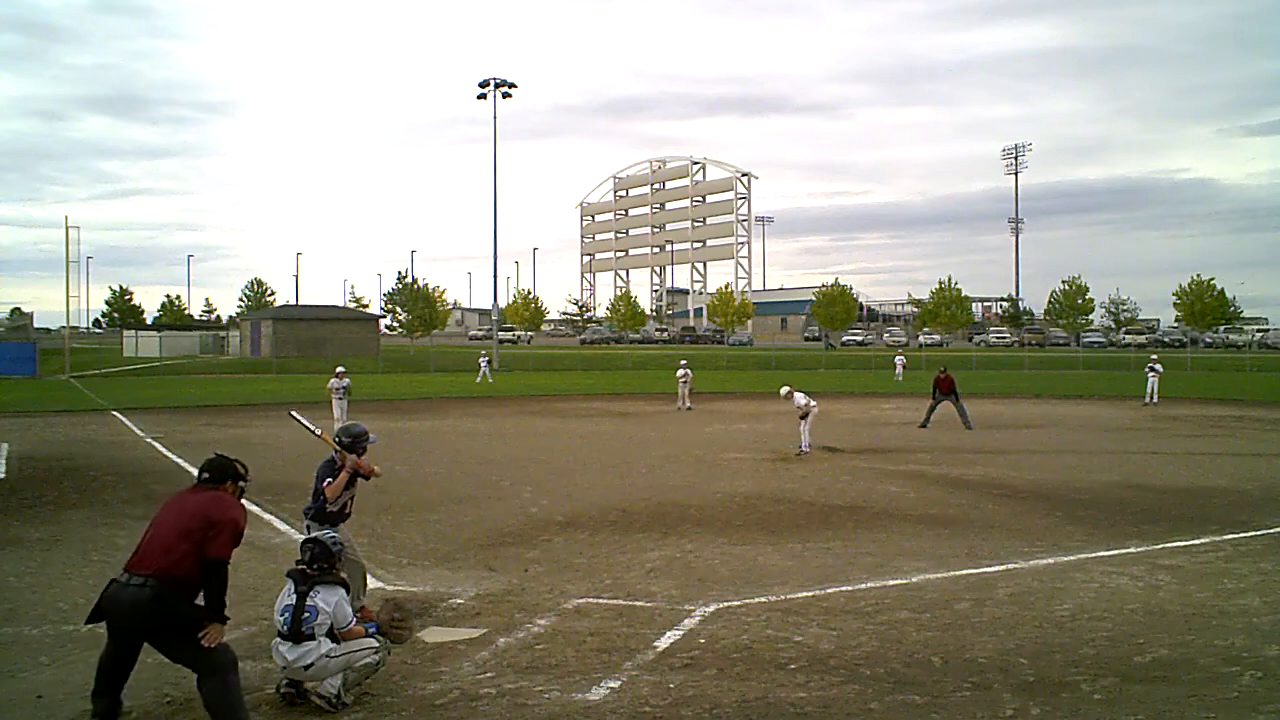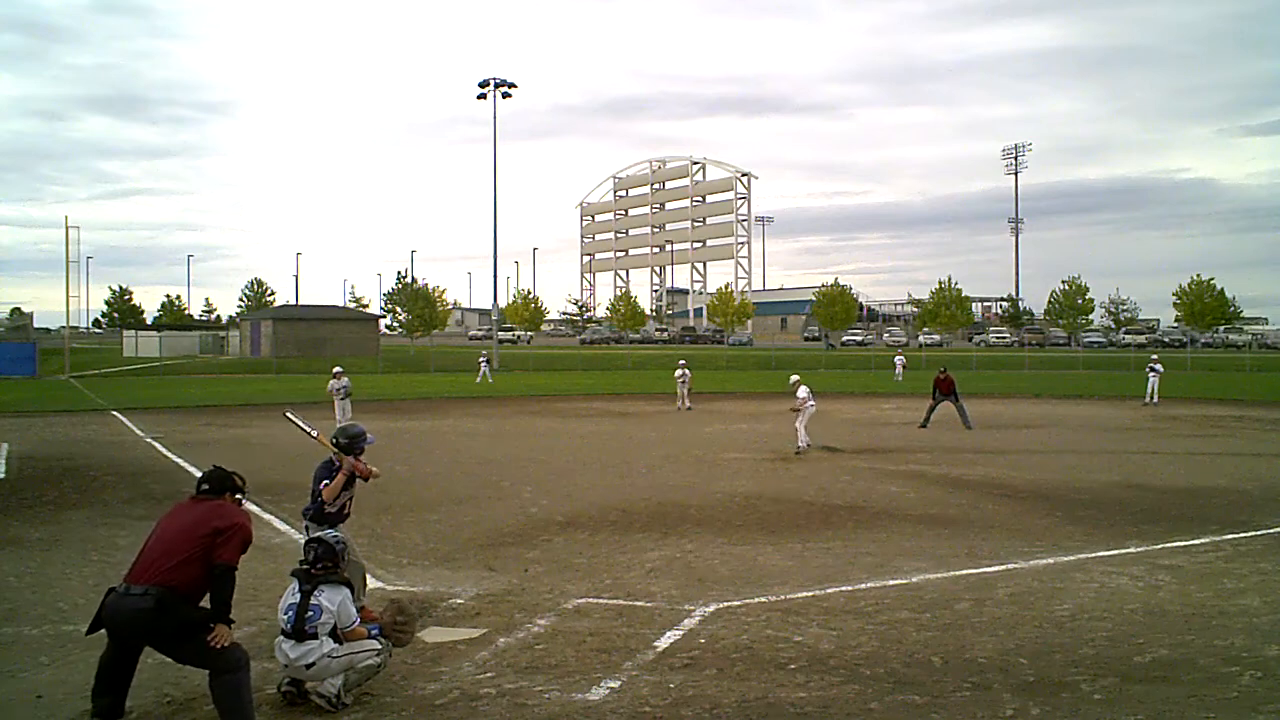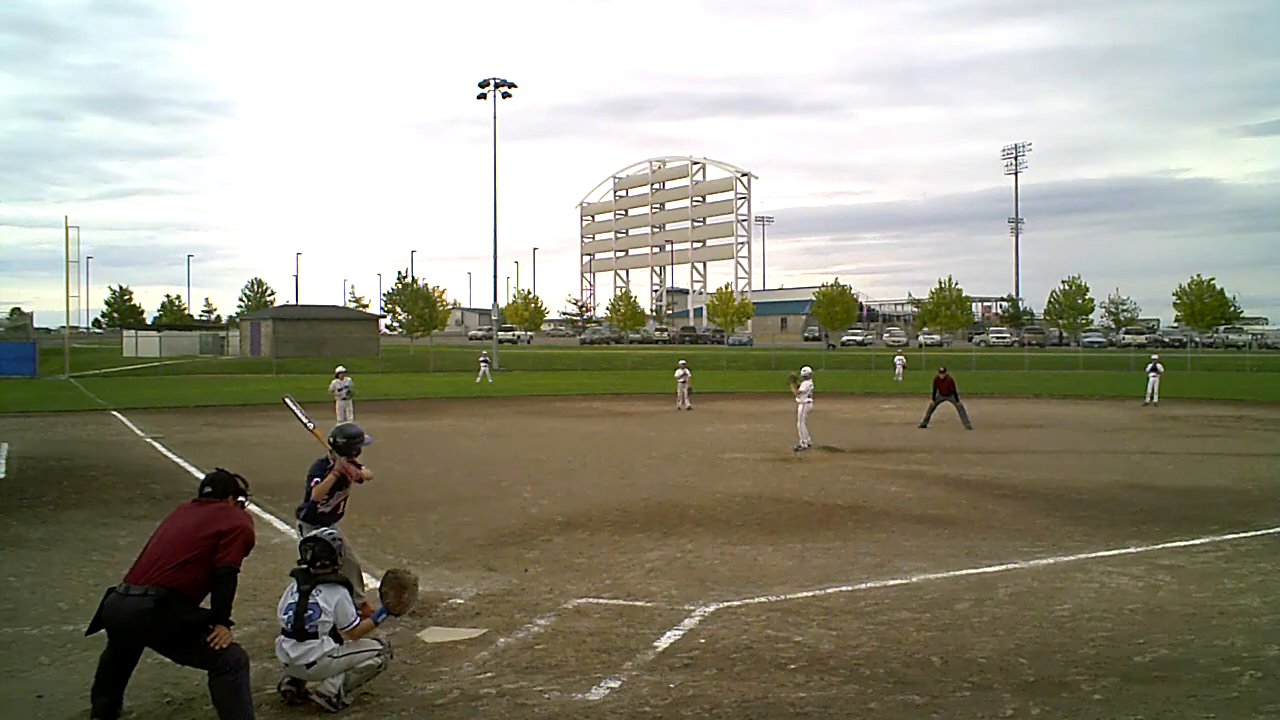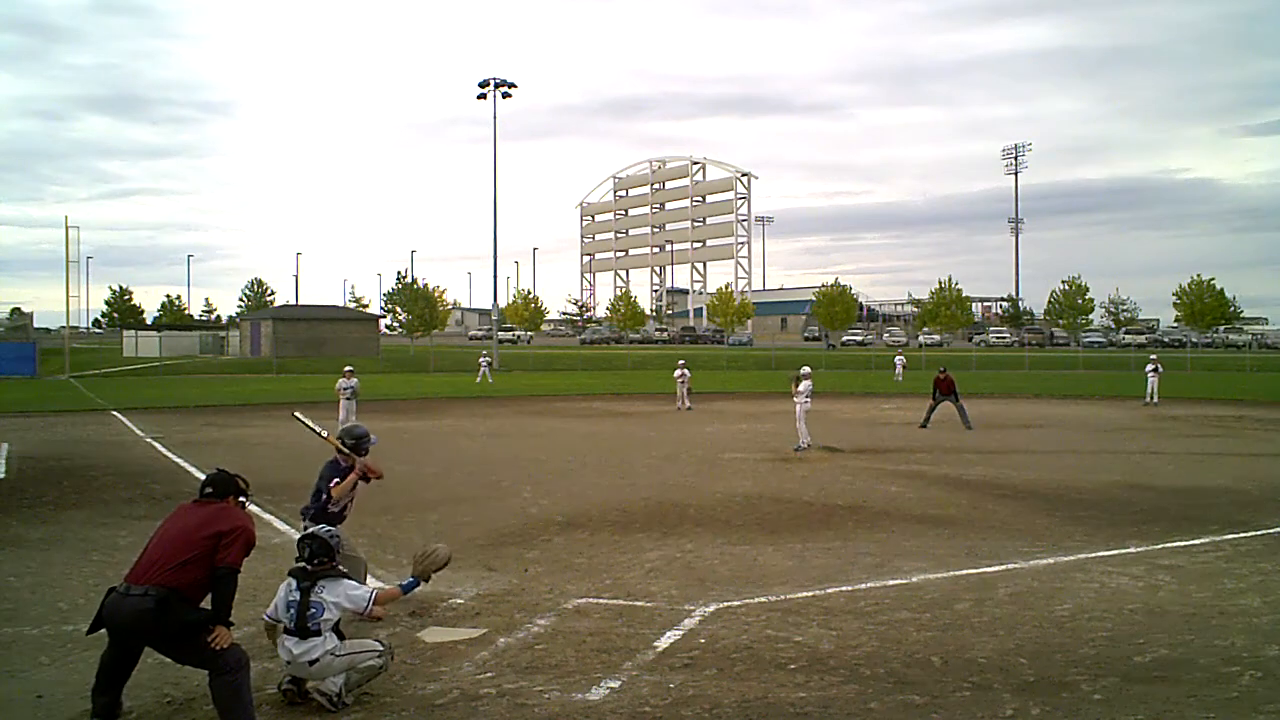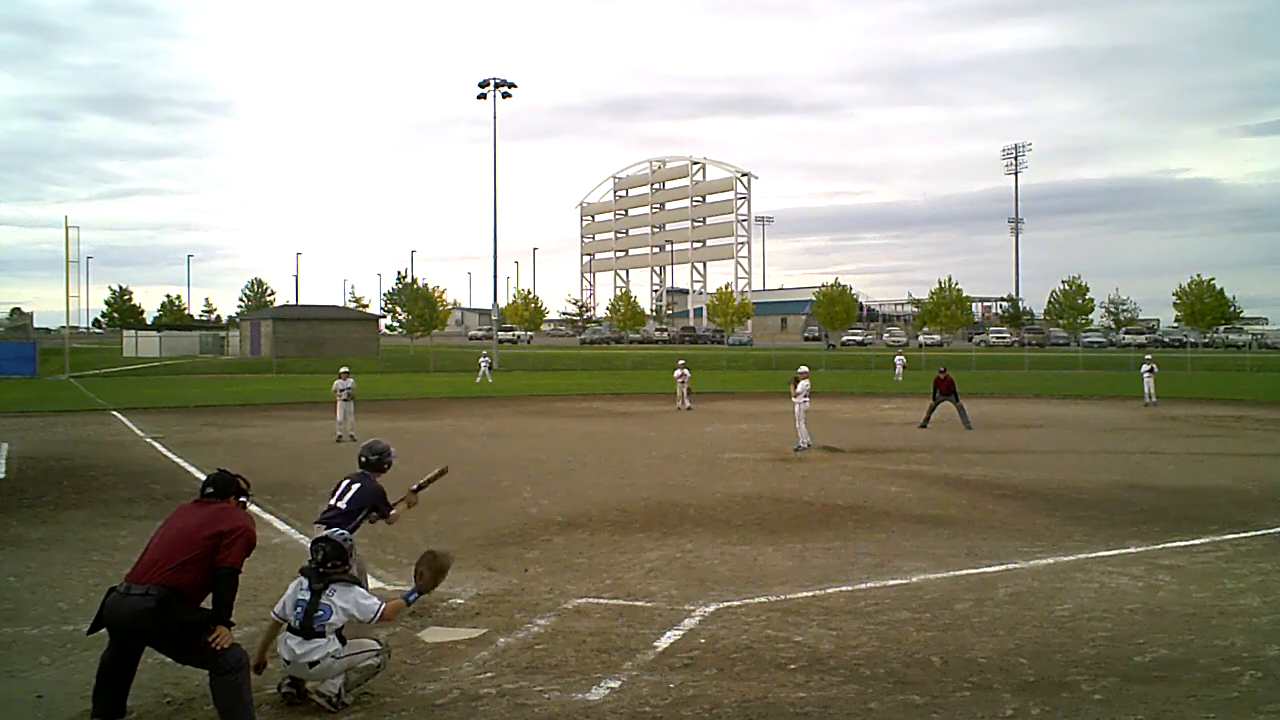
dt=0.5s
person 1, frame 1
left shoulder: (178, 500)
right shoulder: (230, 508)
right elbow: (216, 566)
right wrist: (216, 618)
left hip: (118, 596)
right hip: (155, 604)
left knee: (119, 653)
right knee: (219, 663)
person 1, frame 2
left shoulder: (178, 510)
right shoulder: (234, 518)
right elbow: (223, 572)
right wrist: (222, 621)
left hip: (117, 605)
right hip: (156, 611)
left knee: (120, 651)
right knee: (232, 661)
person 1, frame 3
left shoulder: (181, 511)
right shoulder: (237, 520)
right elbow: (225, 574)
right wrist: (221, 622)
left hip: (116, 605)
right hip: (155, 610)
left knee: (120, 650)
right knee: (230, 662)
person 1, frame 4
left shoulder: (182, 511)
right shoulder: (237, 521)
right elbow: (225, 575)
right wrist: (221, 622)
left hip: (116, 604)
right hip: (156, 610)
left knee: (121, 651)
right knee: (231, 662)
person 1, frame 5
left shoulder: (183, 512)
right shoulder: (239, 521)
right elbow: (226, 575)
right wrist: (222, 622)
left hip: (117, 604)
right hip: (156, 609)
left knee: (120, 653)
right knee: (231, 661)
person 2, frame 1
left shoulder: (292, 584)
right shoulder: (334, 592)
right elbow: (348, 635)
right wrist: (373, 629)
left hip: (283, 663)
right hip: (312, 664)
right knee: (379, 647)
left ankle: (292, 683)
right ankle: (331, 689)
person 2, frame 2
left shoulder: (296, 584)
right shoulder: (339, 591)
left elbow: (285, 621)
right elbow: (351, 635)
right wrist: (376, 630)
left hip: (286, 661)
right hip: (315, 664)
right knee: (380, 649)
left ankle: (293, 681)
right ankle: (331, 690)
person 2, frame 3
left shoulder: (294, 585)
right shoulder: (336, 592)
left elbow: (288, 624)
right elbow: (355, 632)
right wrist: (384, 612)
left hip: (287, 661)
right hip: (316, 664)
right knee: (381, 650)
left ankle: (293, 682)
right ankle: (332, 690)
person 2, frame 4
left shoulder: (290, 584)
right shoulder: (339, 586)
left elbow: (269, 624)
right elbow: (378, 599)
left wrist: (278, 644)
right wrist: (415, 580)
left hip: (289, 660)
right hip: (319, 662)
right knee: (382, 653)
left ankle: (293, 680)
right ankle: (332, 689)
person 2, frame 5
left shoulder: (300, 584)
right shoulder: (350, 592)
left elbow: (275, 621)
right elbow: (386, 613)
left wrist: (260, 657)
right wrist: (417, 591)
left hip: (290, 660)
right hip: (320, 664)
right knee: (379, 652)
left ankle: (293, 681)
right ankle: (332, 690)
person 3, frame 1
left shoulder: (354, 462)
right shoulder: (327, 468)
left elbow: (378, 473)
right elbow: (331, 495)
left wrist: (369, 469)
right wrist: (348, 469)
left hip: (337, 526)
right hip: (318, 527)
left knee: (356, 566)
left ankle: (358, 606)
person 3, frame 2
left shoulder: (353, 463)
right shoulder: (325, 469)
left elbow: (376, 473)
right elbow: (327, 496)
left wrist: (366, 470)
right wrist: (344, 471)
left hip: (336, 526)
right hip: (317, 527)
left knee: (356, 566)
left ankle: (358, 605)
person 3, frame 3
left shoulder: (347, 465)
right shoulder: (319, 468)
left elbow: (369, 475)
right elbow: (316, 496)
left wrist: (358, 473)
right wrist: (335, 472)
left hip: (330, 525)
right hip: (311, 526)
left knee: (351, 563)
left ankle: (359, 604)
person 3, frame 4
left shoulder: (354, 464)
right shoulder: (331, 469)
left elbow: (378, 474)
right elbow: (337, 494)
left wrist: (371, 468)
right wrist: (357, 472)
left hip: (333, 527)
right hip: (316, 527)
left knee: (357, 563)
person 3, frame 5
left shoulder: (350, 478)
right shoulder: (375, 489)
right elbow: (391, 519)
right wrist: (409, 503)
left hip: (321, 529)
left knee: (357, 564)
